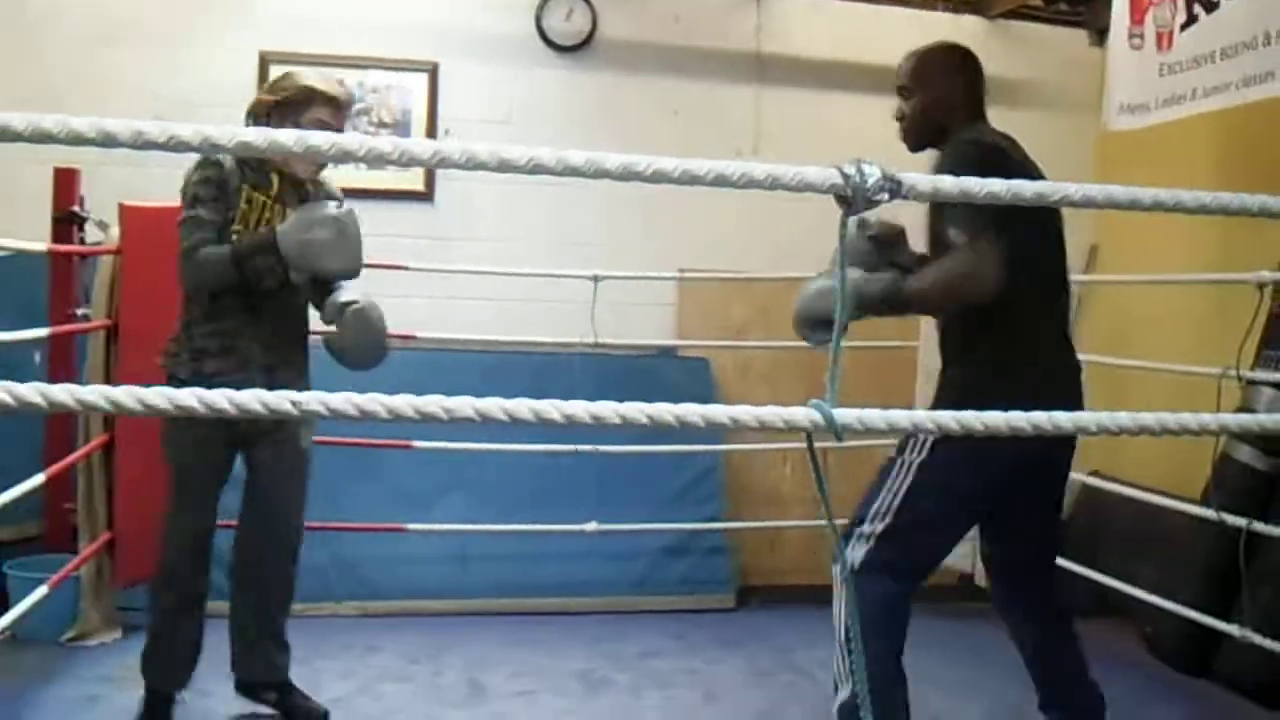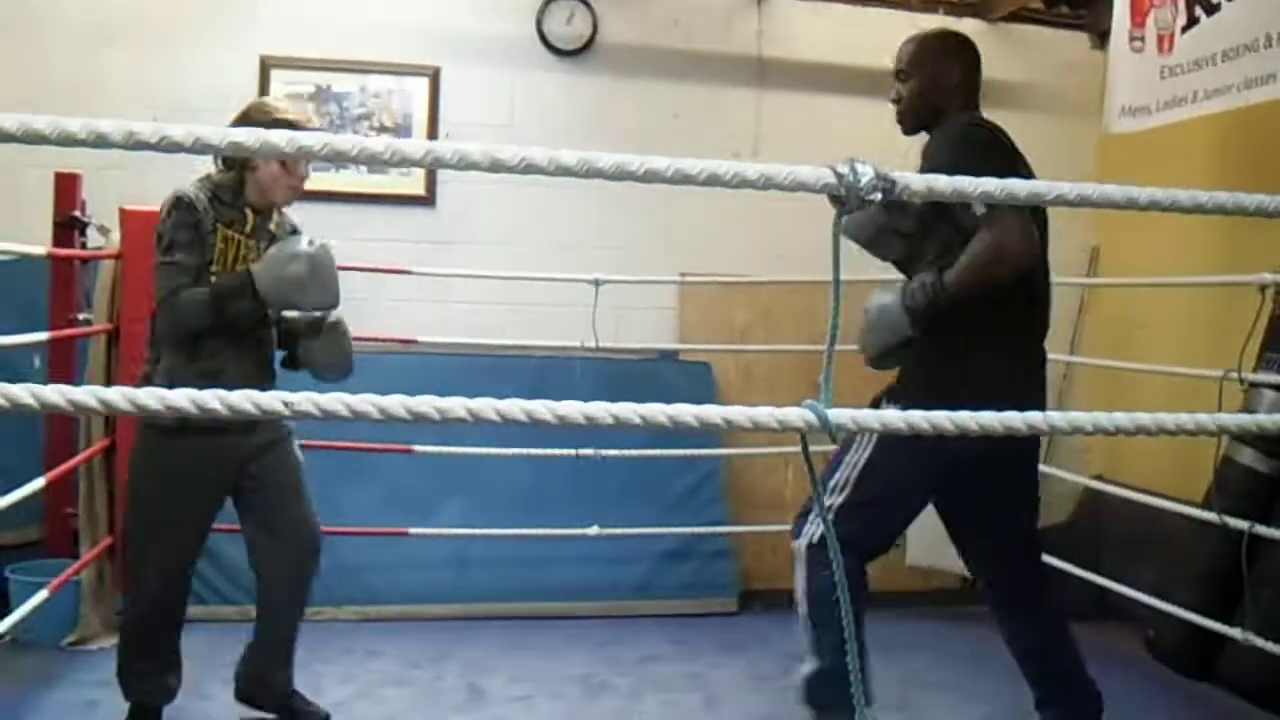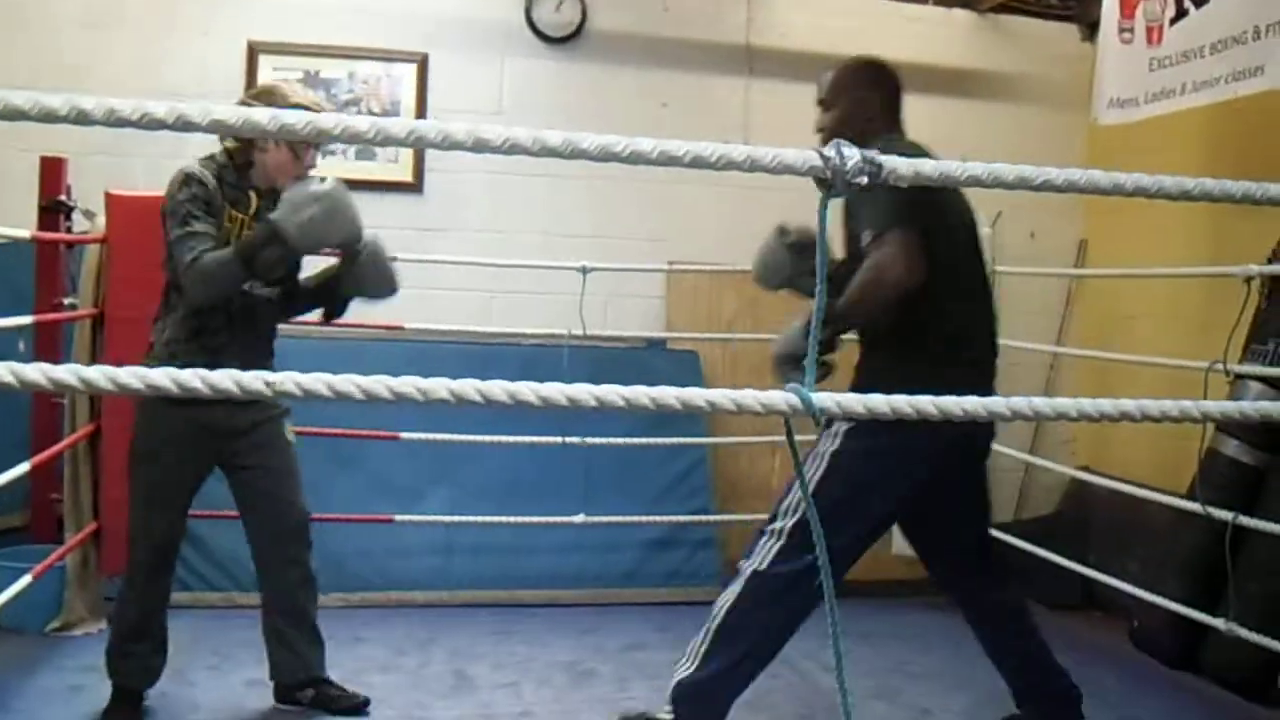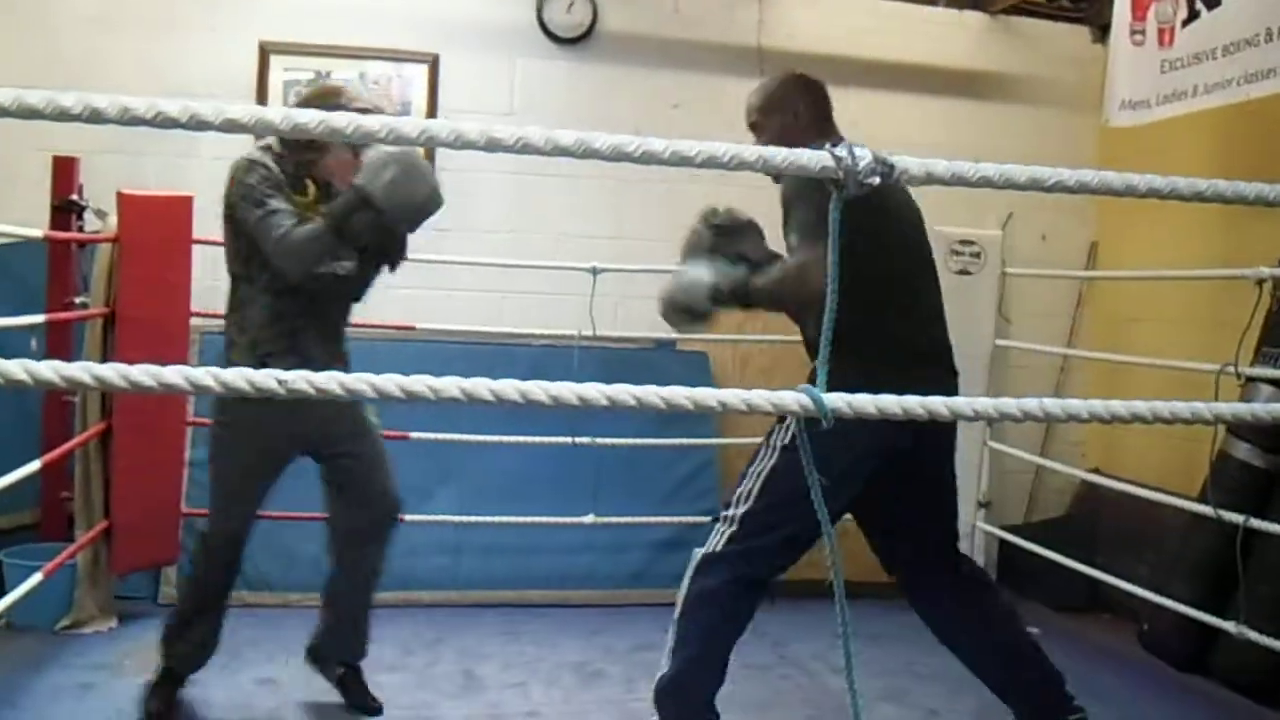
dt=0.2s
person 1, frame 1
left shoulder: (968, 161)
right shoulder: (1012, 165)
left elbow: (978, 278)
left wrist: (869, 292)
right wrist: (909, 267)
left hip: (984, 404)
right hip: (1047, 403)
left knee: (873, 563)
right knee: (1024, 578)
person 1, frame 2
left shoulder: (961, 142)
right shoulder: (985, 150)
left elbow: (1015, 245)
left wrist: (915, 301)
right wrist: (902, 242)
left hip: (945, 392)
right hip: (1008, 396)
left knee: (827, 538)
right knee: (1011, 571)
person 1, frame 3
right shoulder: (927, 177)
left elbow: (899, 269)
left wrist: (821, 324)
right wrist: (826, 276)
left hip: (902, 404)
right hip: (961, 403)
left knee: (784, 560)
right knee: (969, 569)
person 1, frame 4
left shoulder: (816, 173)
right shoulder: (876, 182)
left elbow: (815, 284)
left wrist: (722, 284)
right wrist: (753, 262)
left hip: (859, 401)
right hip: (926, 396)
left knee: (730, 559)
right knee: (936, 566)
person 2, frame 1
left shoulder: (322, 200)
right shoulder: (218, 173)
left elbow: (330, 280)
right elbow: (194, 268)
left wrist: (348, 308)
right wrist: (274, 249)
left hip: (280, 392)
right hip: (203, 386)
left knee: (276, 538)
right knee: (187, 537)
person 2, frame 2
left shoulder: (283, 232)
right shoulder: (191, 208)
right elbow: (174, 313)
left wrist: (305, 333)
right wrist: (252, 288)
left hip: (257, 423)
right hip: (182, 426)
left knee: (295, 549)
right knee: (162, 567)
person 2, frame 3
left shoulder: (286, 205)
right shoulder: (197, 187)
right elbow: (198, 280)
left wrist: (339, 280)
right wrist: (279, 238)
left hip: (253, 401)
right hip: (179, 396)
left knee: (286, 533)
right knee: (153, 543)
person 2, frame 4
left shoulder: (334, 196)
right shoulder: (257, 174)
right elbow: (293, 256)
left wrist: (388, 232)
right wrist: (364, 206)
right hip: (261, 387)
left knee: (374, 510)
right knee: (228, 530)
left ankle: (339, 653)
right ankle: (176, 666)
